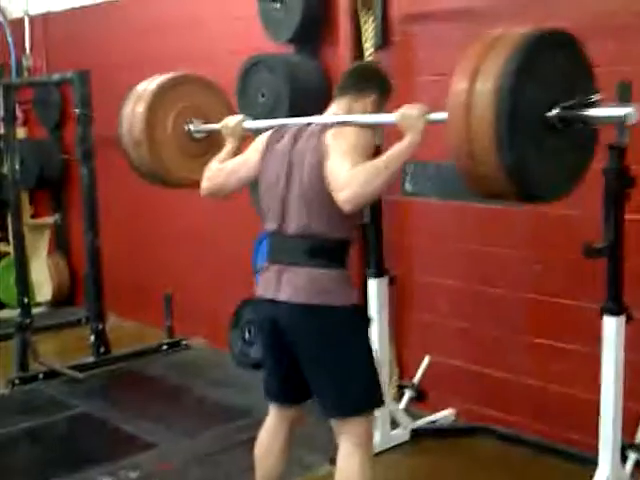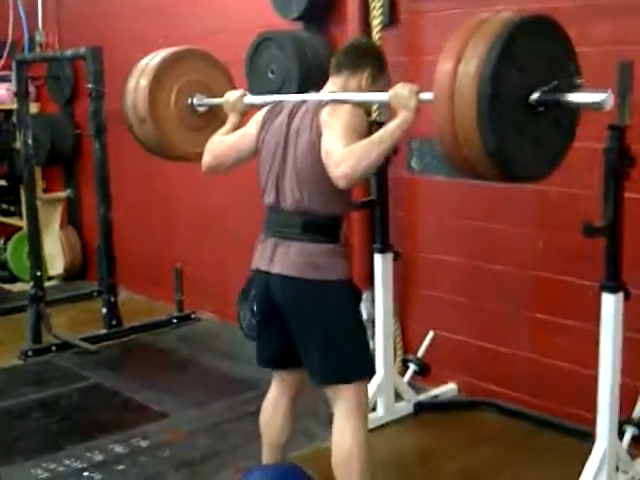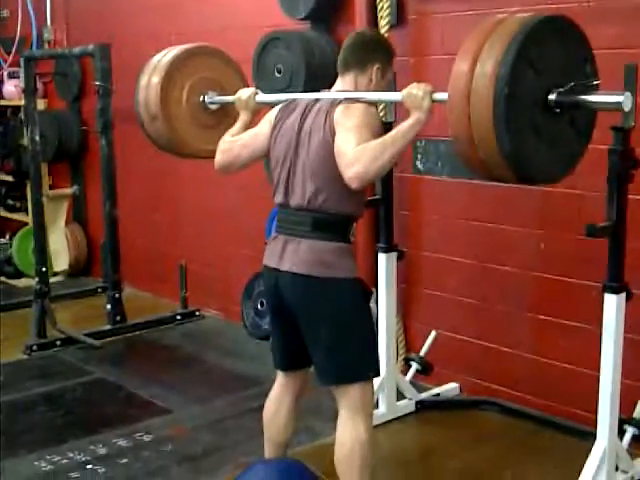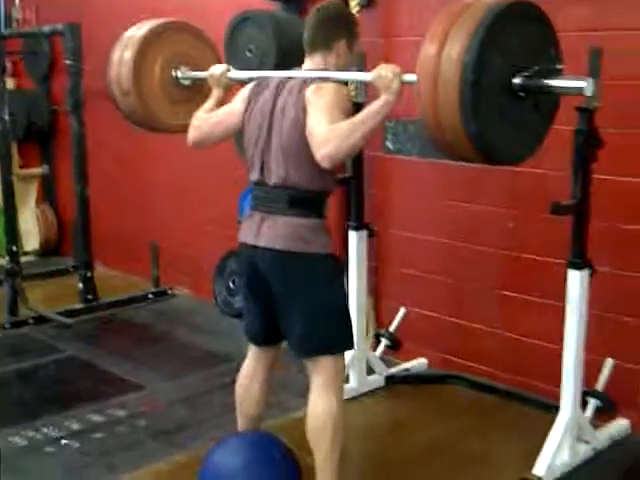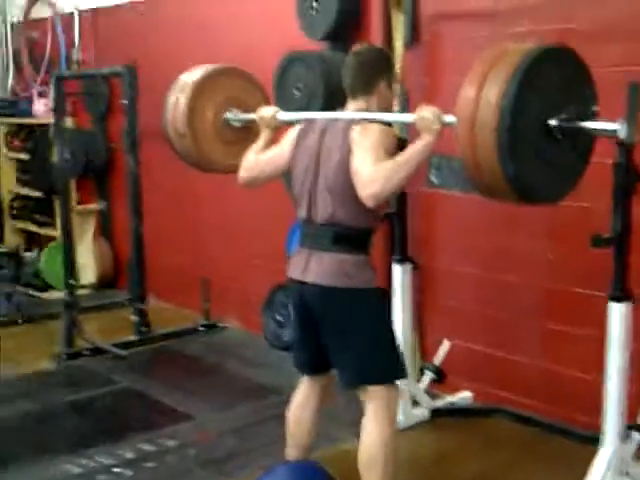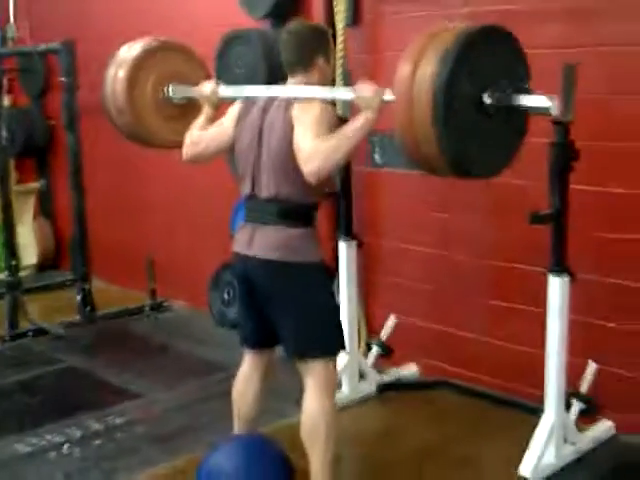
dt=0.4s
person 1, frame 1
left shoulder: (273, 137)
right shoulder: (348, 135)
left elbow: (211, 184)
right elbow: (349, 195)
left wrist: (230, 141)
right wrist: (409, 140)
left hip: (272, 292)
right hip: (322, 297)
left knee: (281, 411)
right knee: (354, 432)
person 1, frame 2
left shoulder: (272, 112)
right shoulder: (343, 111)
left elbow: (212, 159)
right elbow: (344, 170)
left wrist: (234, 115)
right wrist: (402, 118)
left hip: (269, 263)
right hip: (315, 268)
left knee: (285, 380)
right knee: (349, 400)
person 1, frame 3
left shoulder: (284, 110)
right shoulder: (356, 111)
left elbow: (224, 159)
right elbow: (356, 171)
left wrist: (244, 114)
right wrist: (415, 118)
left hip: (278, 262)
right hip: (324, 267)
left knee: (288, 378)
right knee: (355, 401)
person 1, frame 4
left shoulder: (257, 87)
right shoulder: (326, 90)
left elbow: (197, 134)
right elbow: (328, 150)
left wrist: (216, 89)
right wrist: (385, 98)
left hip: (254, 236)
right hip: (299, 242)
left knee: (260, 352)
right knee: (326, 372)
person 1, frame 5
left shoulder: (305, 130)
right shoulder: (371, 131)
left elbow: (247, 173)
right elbow: (373, 190)
left wrist: (265, 131)
right wrist: (426, 139)
left hip: (304, 271)
right hip: (346, 277)
left knee: (312, 381)
right knee: (380, 400)
person 1, frame 6
left shoulder: (246, 105)
right shoulder: (312, 107)
left elbow: (191, 149)
right elbow: (314, 164)
left wrist: (207, 106)
right wrist: (366, 115)
left hip: (249, 247)
right hip: (291, 252)
left knee: (255, 355)
right knee: (320, 374)
